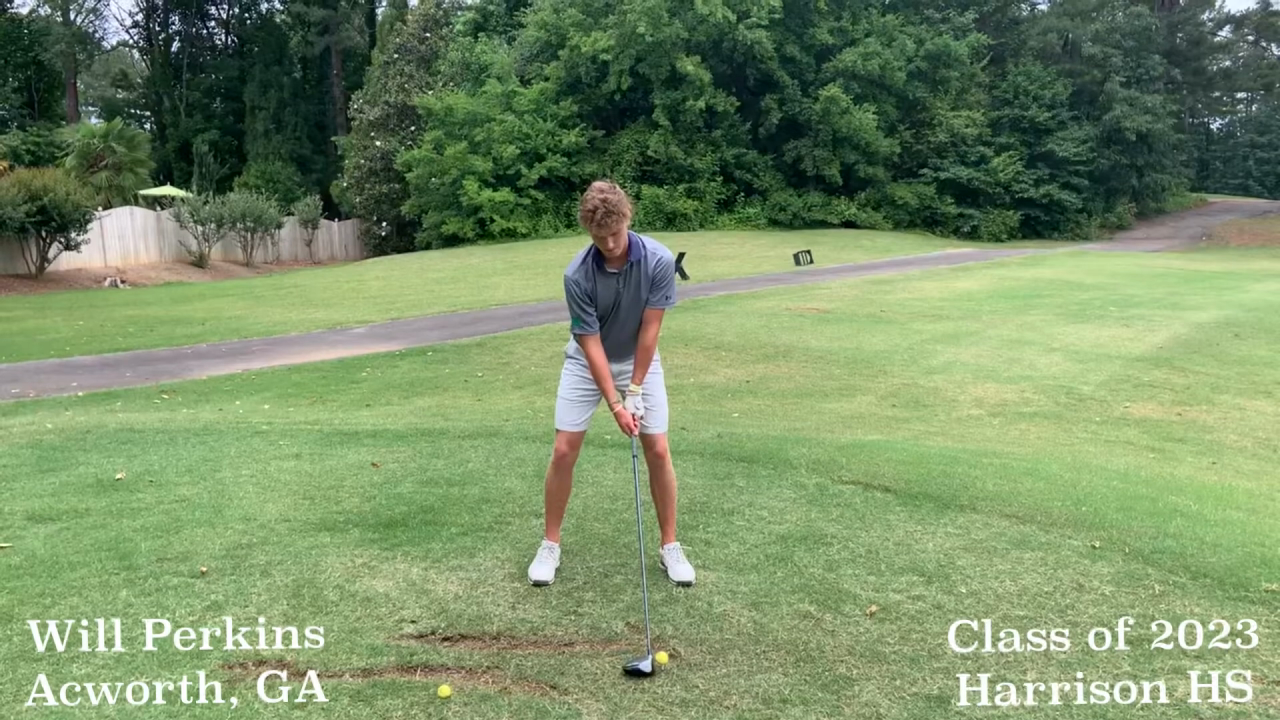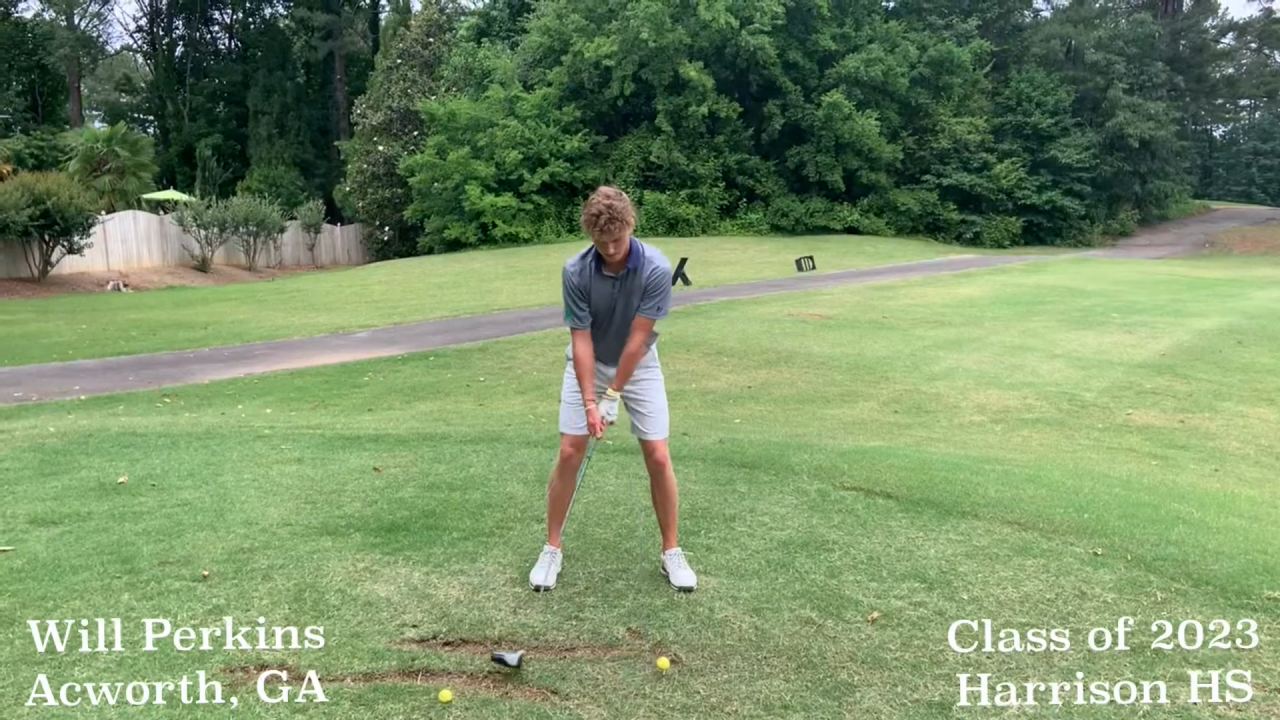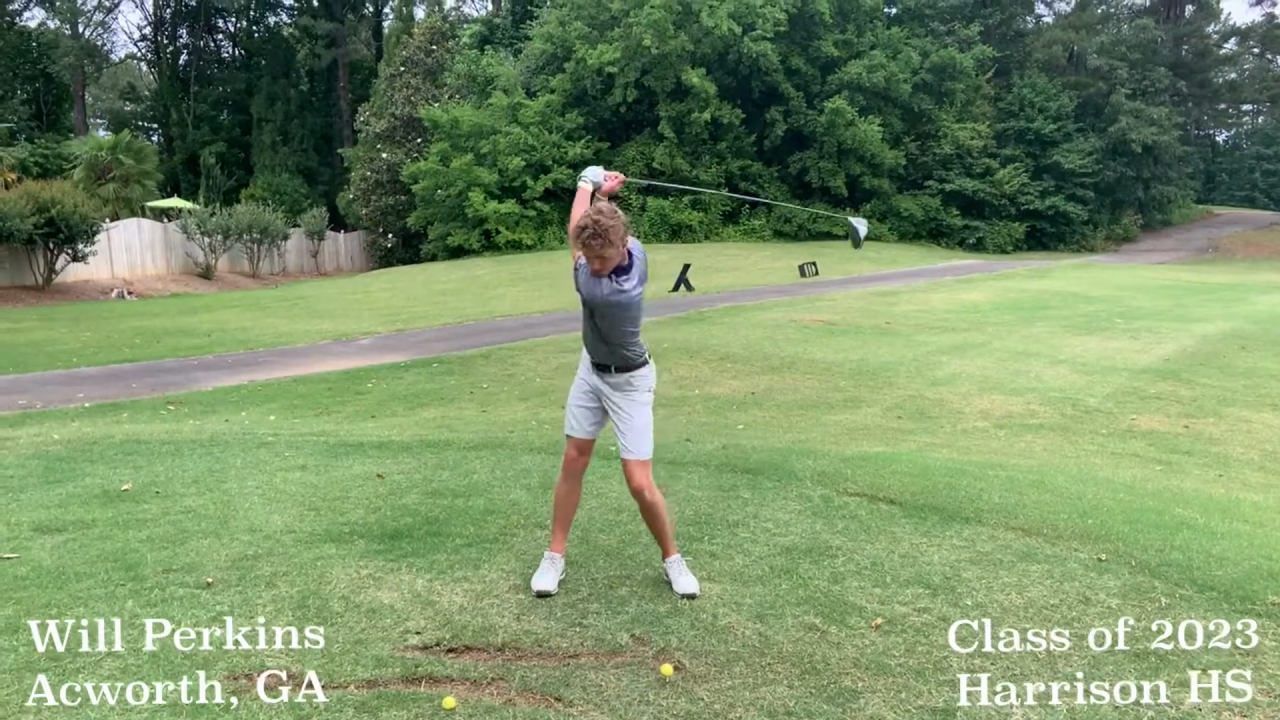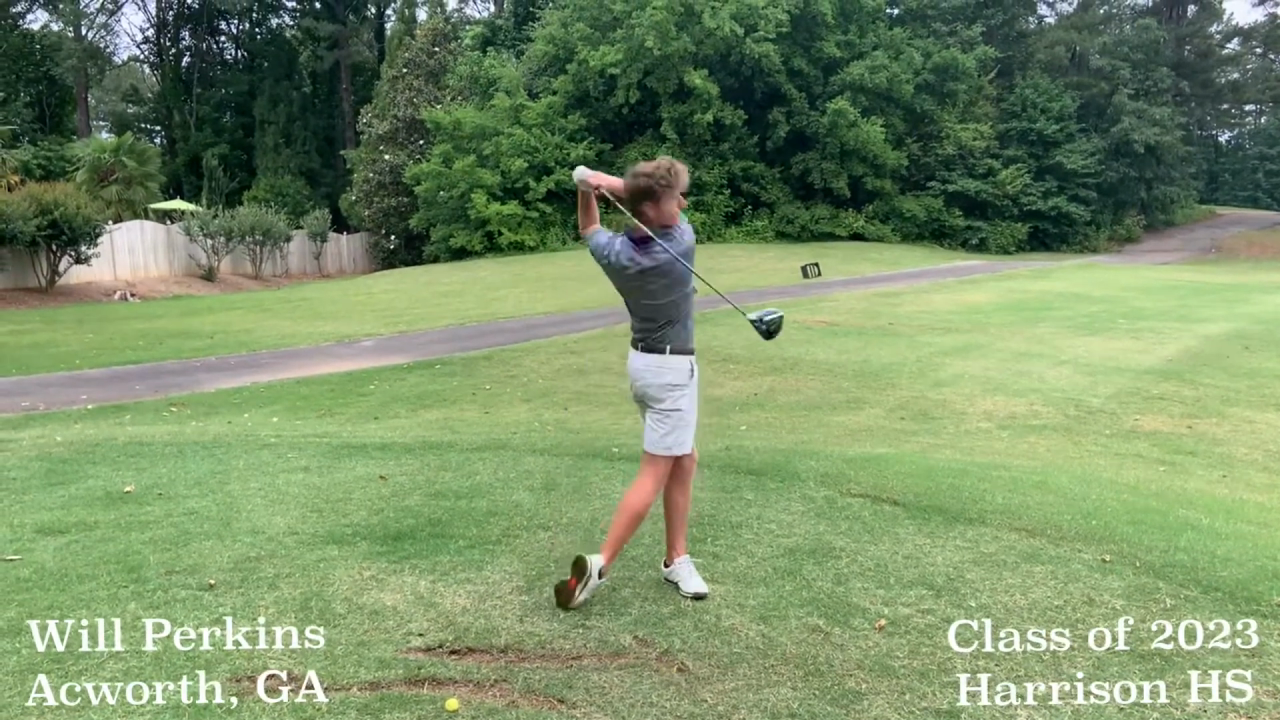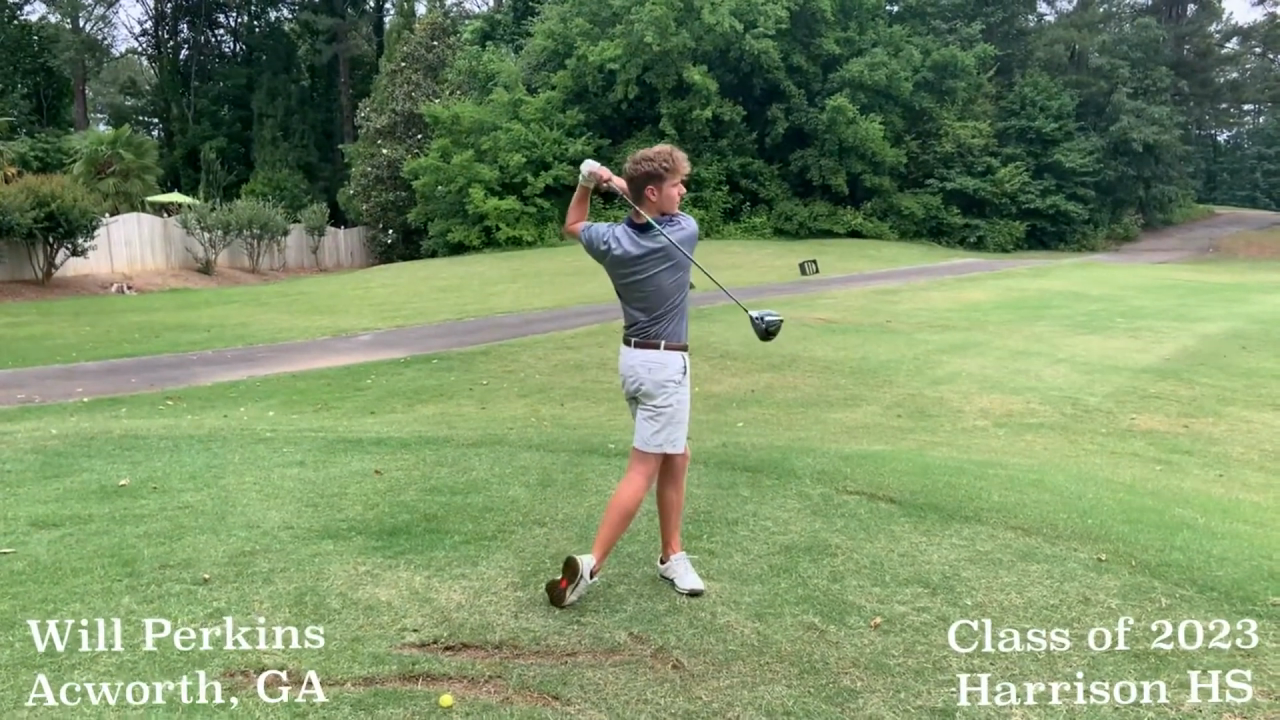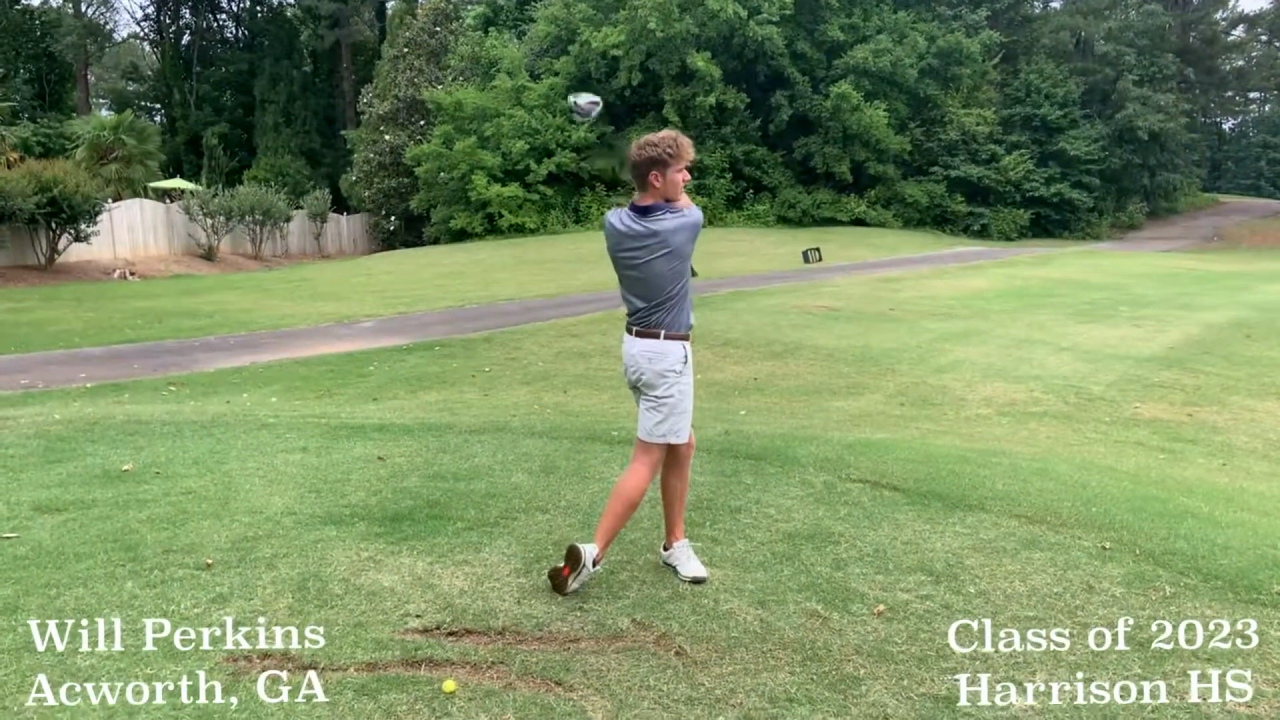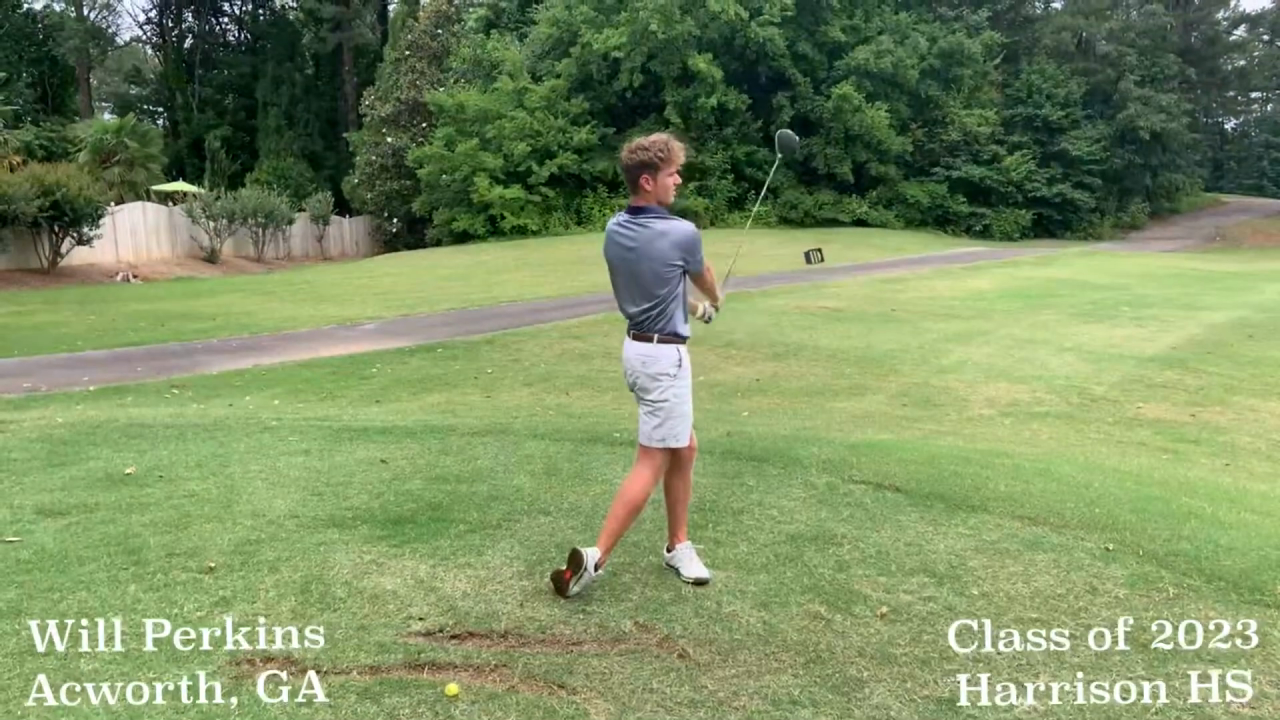
dt=0.7s
person 1, frame 1
left shoulder: (659, 260)
right shoulder: (577, 275)
left elbow: (649, 329)
right elbow: (590, 342)
left wrist: (635, 390)
right wrist: (614, 403)
left hip: (639, 361)
right hip: (586, 363)
left knee: (658, 452)
right knee: (564, 451)
left ankle: (670, 546)
right ankle: (550, 545)
person 1, frame 2
left shoulder: (656, 269)
right shoulder: (575, 271)
left elbow: (638, 337)
right elbow: (581, 339)
left wrist: (615, 394)
right wrist: (590, 401)
left hip: (638, 365)
right hip: (588, 364)
left knee: (658, 458)
right knee: (569, 454)
left ankle: (671, 552)
right ankle: (552, 549)
person 1, frame 3
left shoulder: (611, 292)
right shoulder: (626, 247)
left elbow: (574, 230)
left wrist: (588, 186)
right wrist: (604, 191)
left hip: (629, 381)
right hip: (592, 367)
left knee: (639, 482)
right knee: (573, 461)
left ankle: (671, 558)
right ankle: (555, 554)
person 1, frame 4
left shoulder: (610, 250)
right shoulder: (678, 242)
left elbow: (588, 226)
right elbow: (654, 202)
left wrist: (586, 186)
right wrist: (608, 182)
left hip: (646, 361)
right hip: (671, 368)
left knee: (683, 462)
right knee: (655, 473)
left ankle: (677, 559)
right ankle: (599, 565)
person 1, frame 5
left shoulder: (609, 241)
right shoulder: (684, 233)
left elbow: (573, 225)
right elbow: (670, 215)
left wrist: (586, 183)
right wrist: (618, 183)
left hip: (633, 357)
right hip: (664, 363)
left knee: (676, 458)
right knee: (643, 470)
left ankle: (672, 555)
right ankle: (589, 565)
person 1, frame 6
left shoulder: (615, 225)
right shoulder: (686, 223)
left wrist: (640, 167)
right wrist: (652, 169)
left hip: (637, 345)
right hip: (666, 353)
left knee: (681, 446)
right knee: (648, 460)
left ankle: (675, 543)
right ankle: (591, 554)
person 1, frame 7
left shoulder: (614, 230)
right shoulder: (681, 234)
right elbow: (704, 279)
right wrist: (713, 302)
left hip: (639, 348)
right hip: (663, 356)
left knee: (684, 448)
right knee: (651, 464)
left ankle: (678, 545)
right ankle: (593, 557)
